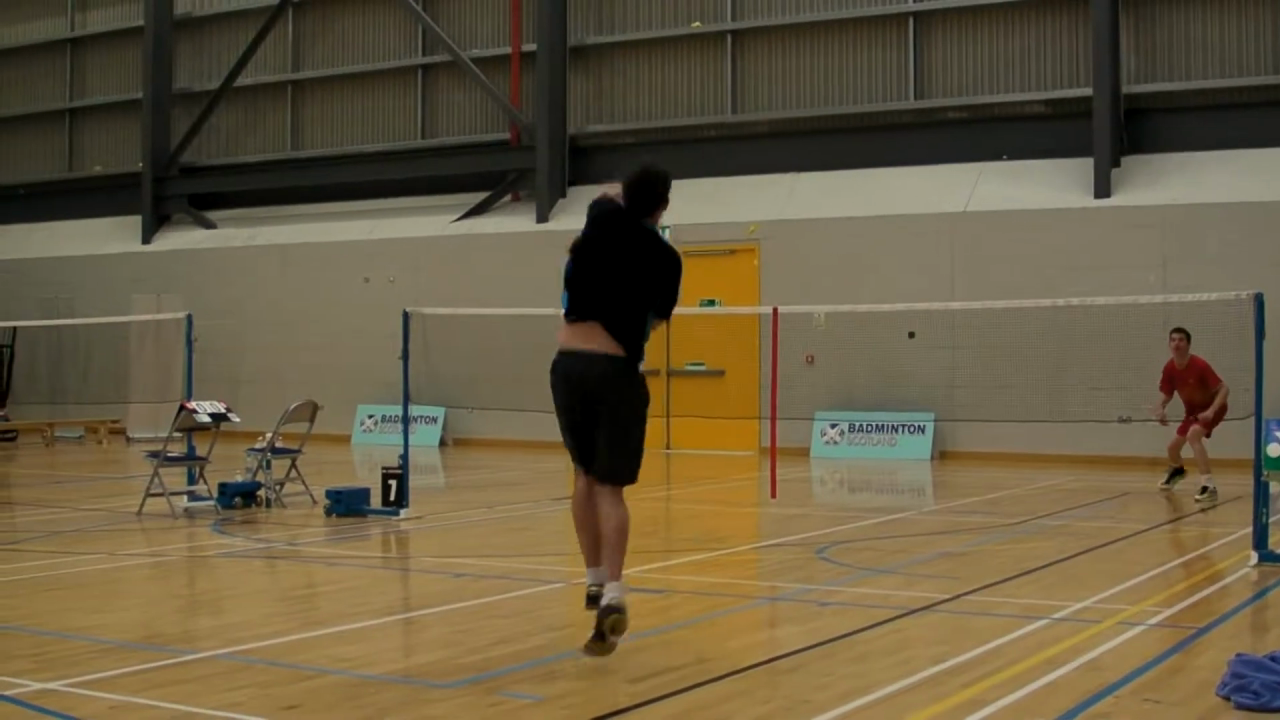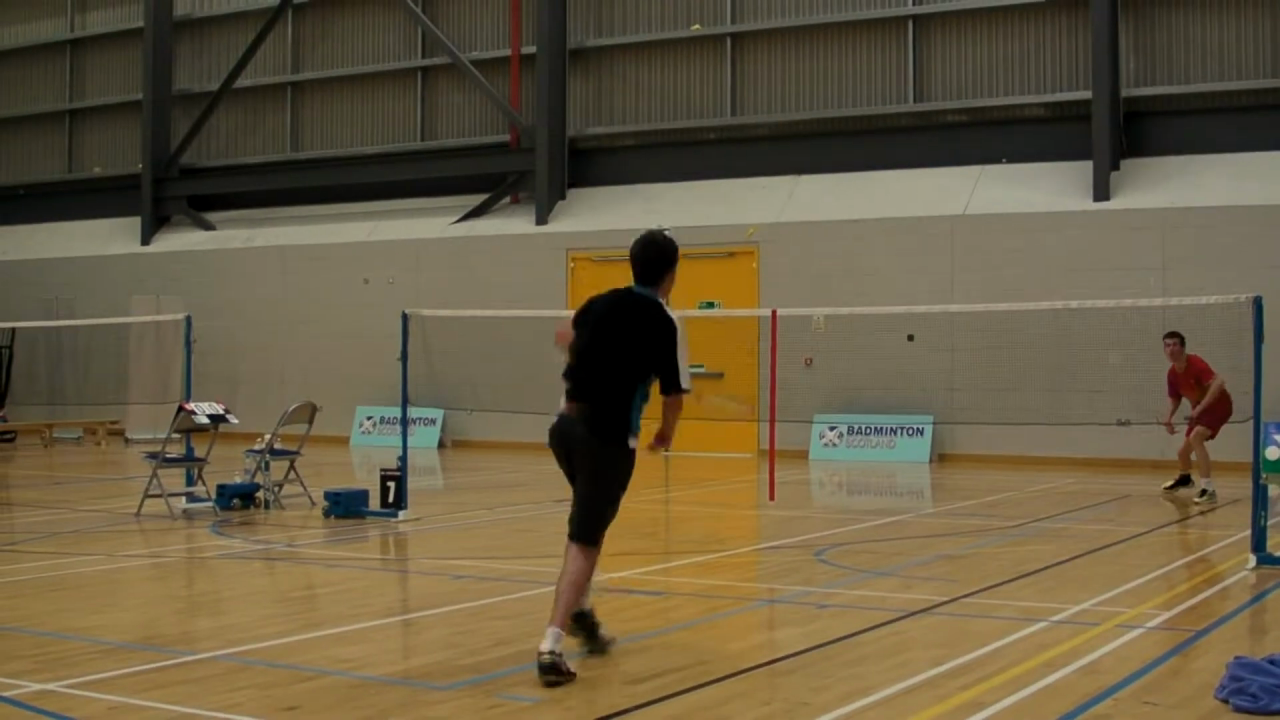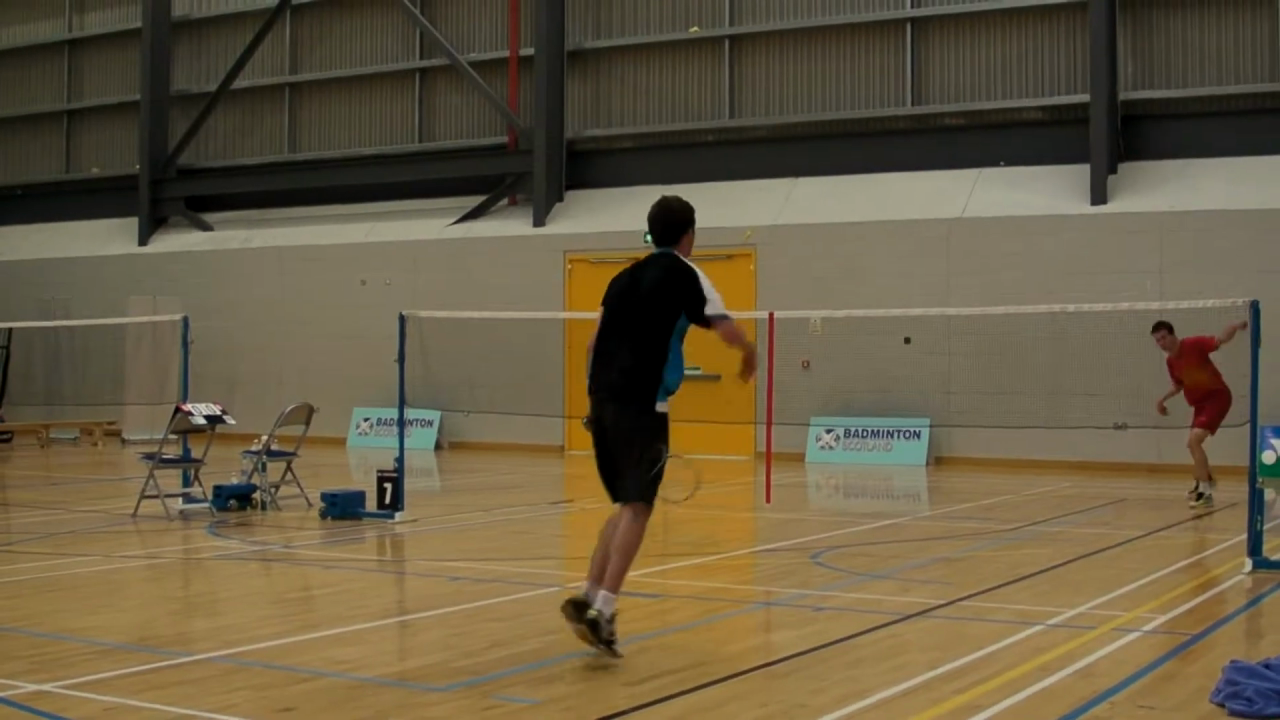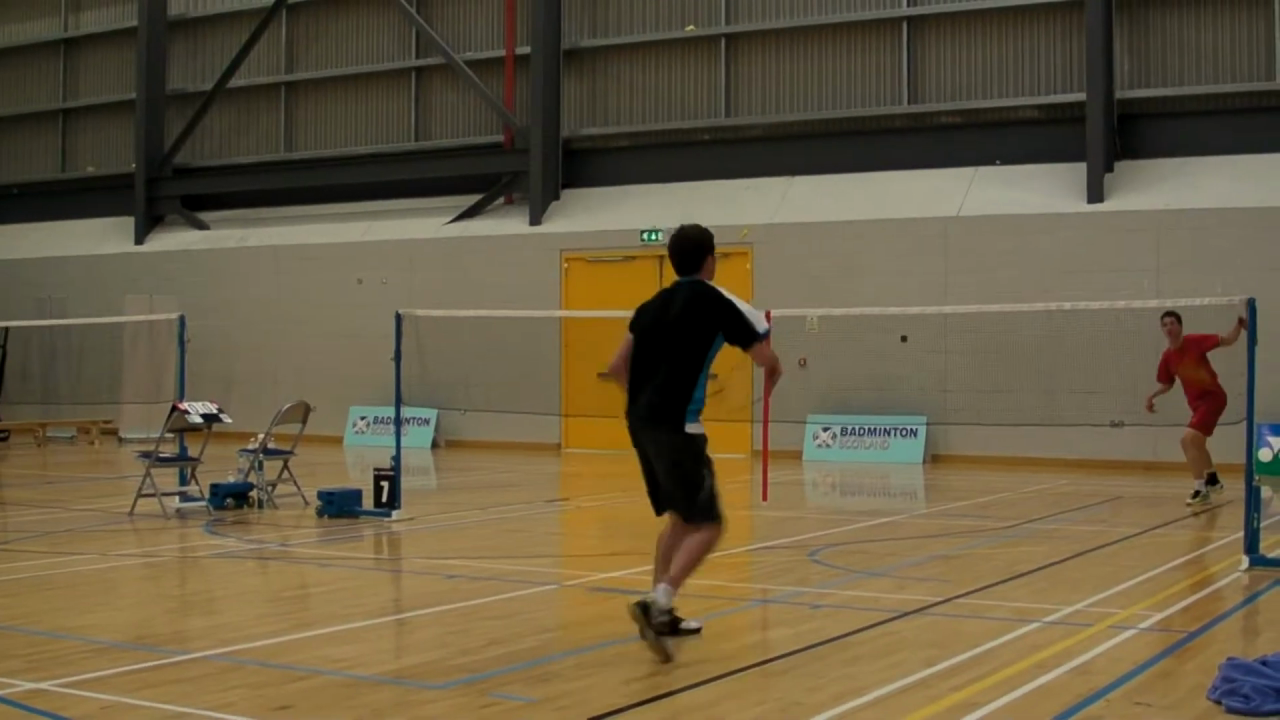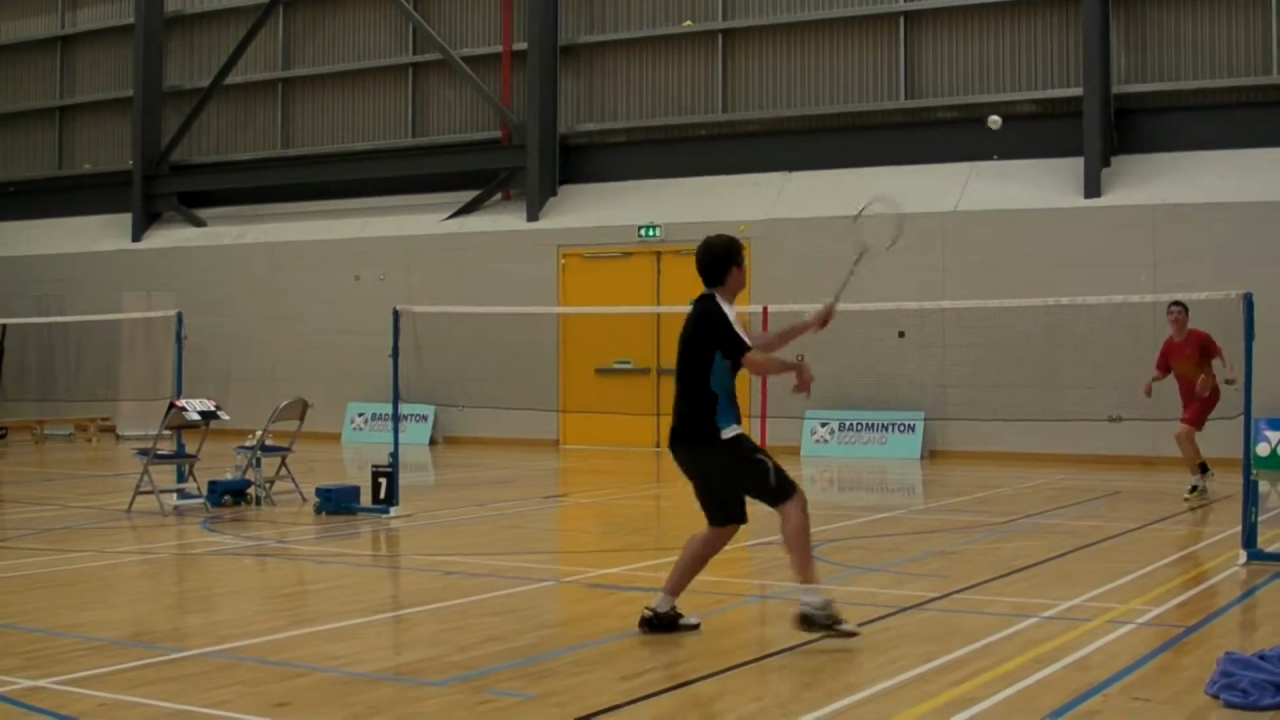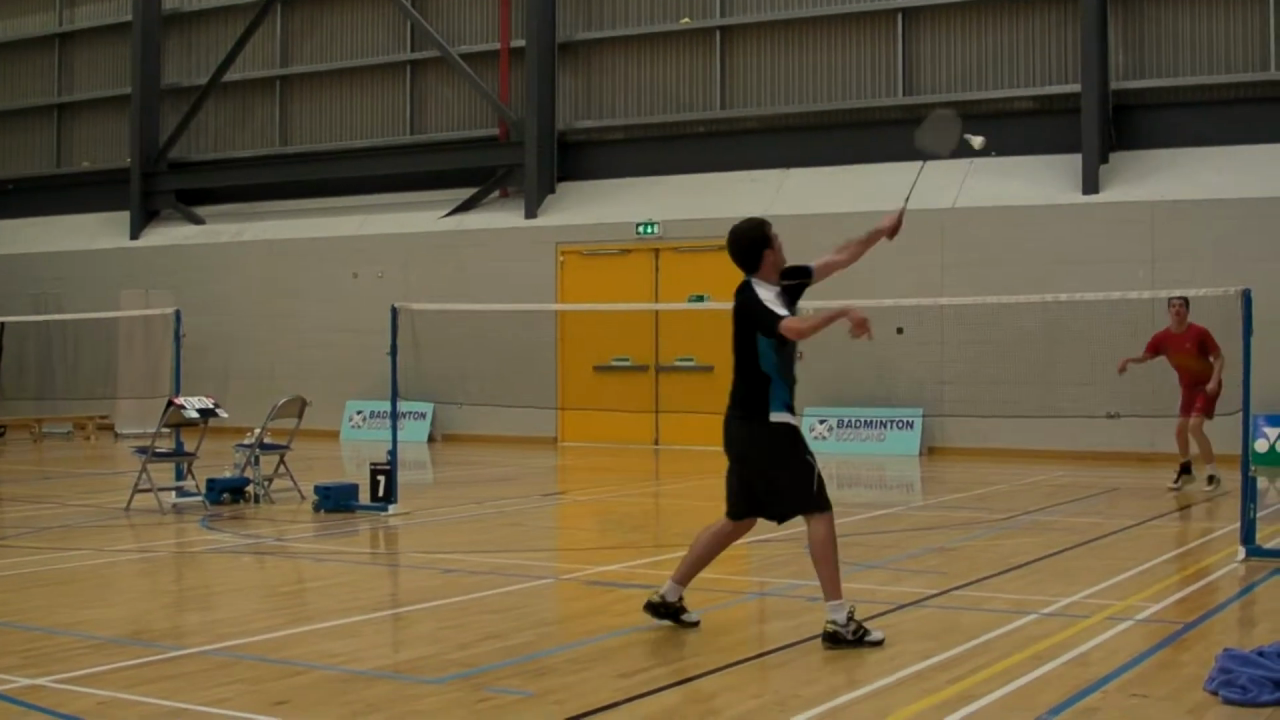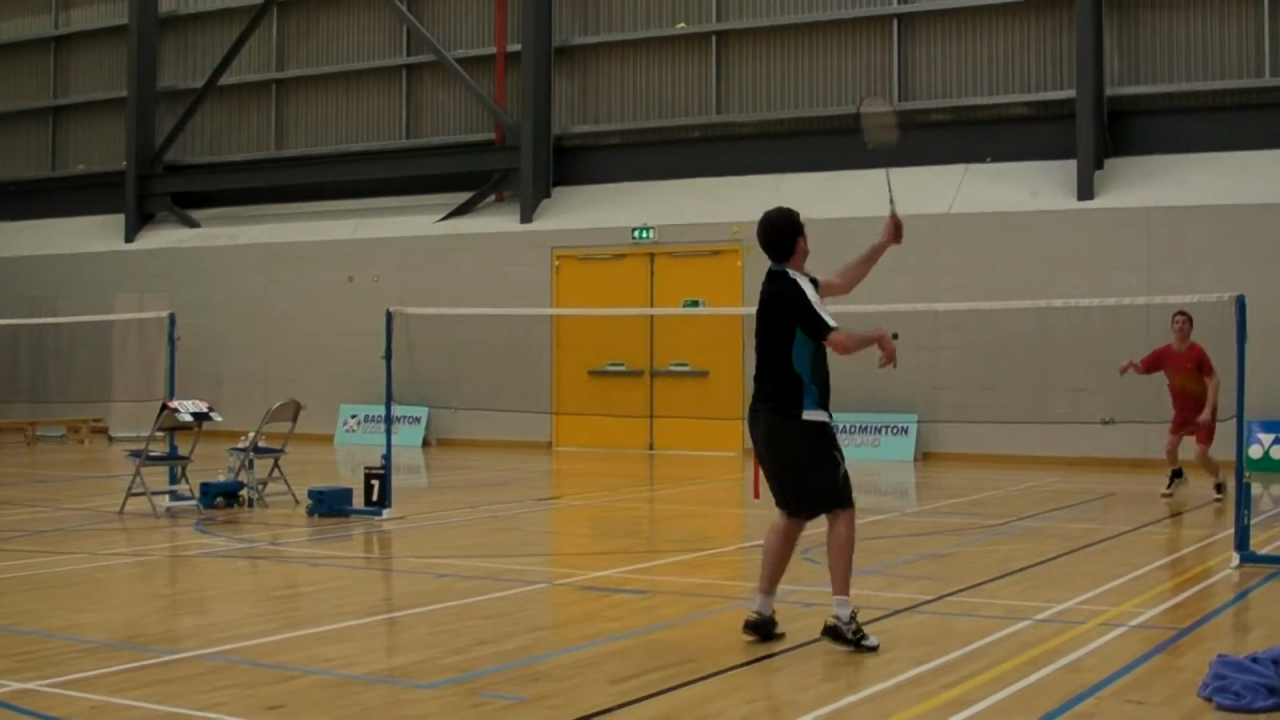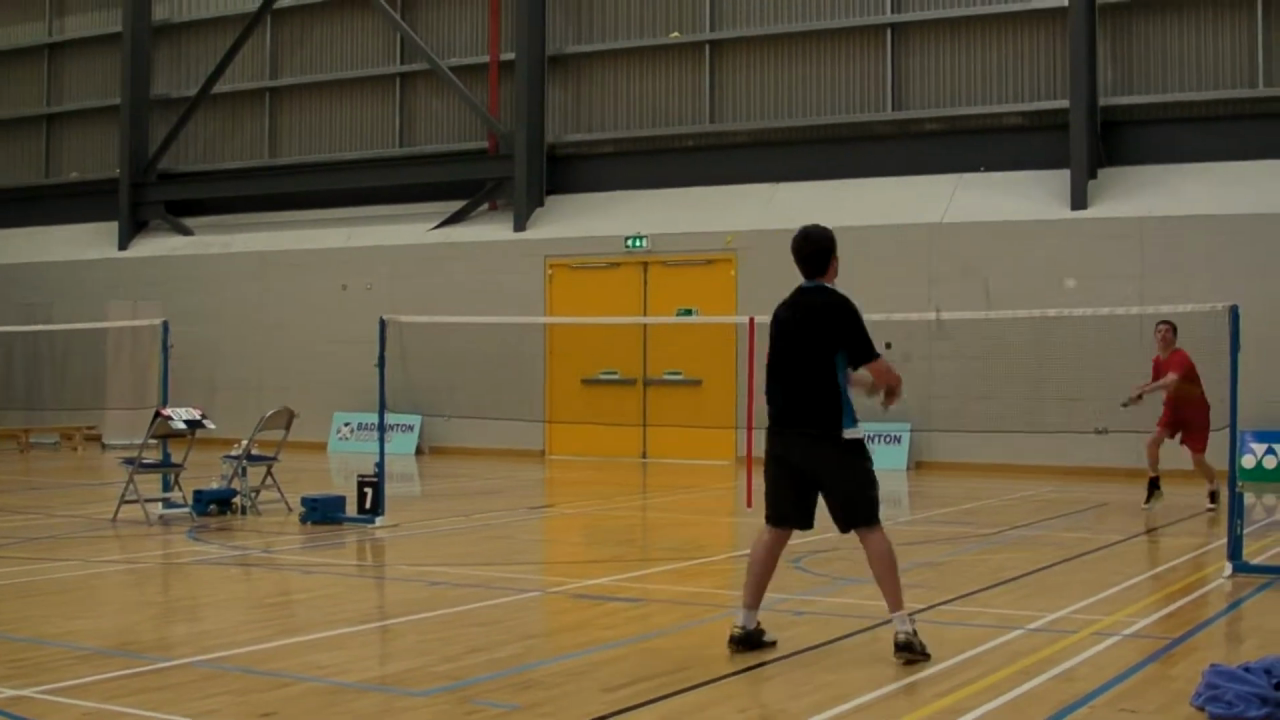
dt=0.2s
person 1, frame 1
left shoulder: (603, 216)
right shoulder: (666, 259)
left wrist: (618, 193)
left hip: (568, 367)
right hip: (617, 376)
left knee: (587, 478)
right knee: (609, 490)
left ankle: (598, 583)
right ankle: (612, 599)
person 1, frame 2
left shoulder: (601, 303)
right shoulder: (664, 324)
left elbow: (564, 344)
right elbow: (675, 397)
right wrist: (665, 432)
left hip: (567, 429)
right hip: (609, 441)
left knee: (585, 534)
right knee: (584, 545)
left ankle: (580, 611)
right ankle: (552, 647)
person 1, frame 3
left shoulder: (625, 277)
right shoulder: (684, 275)
left elbow: (595, 342)
right elbow: (725, 329)
right wrist: (749, 354)
left hip: (605, 401)
right hip: (641, 407)
left knee: (625, 505)
right knee: (635, 508)
left ankle: (586, 597)
right ankle: (601, 607)
person 1, frame 4
left shoulder: (653, 306)
right shoulder: (713, 301)
left elbow: (618, 365)
right elbow: (764, 353)
right wrist: (772, 367)
left hip: (645, 425)
right hip: (675, 429)
left knee: (685, 518)
right knee: (704, 528)
left ankle: (659, 611)
right ankle: (657, 603)
person 1, frame 5
left shoulder: (712, 310)
right shoulder: (714, 312)
left elbow: (753, 347)
right elbow: (755, 362)
left wrist: (808, 325)
right wrist: (796, 367)
left hip: (693, 440)
right hip: (714, 440)
left knee: (722, 524)
right knee: (791, 500)
left ankle: (660, 608)
right ankle: (813, 605)
person 1, frame 6
left shoulder: (779, 285)
right shoulder: (755, 297)
left elbow: (837, 259)
right elbow: (793, 330)
left wrist: (881, 232)
right wrist: (842, 312)
left hip: (748, 426)
right hip: (768, 426)
left knee: (737, 520)
right knee: (817, 513)
left ankle: (667, 596)
right ankle: (838, 620)
person 1, frame 7
left shoulder: (780, 282)
right shoulder: (791, 288)
left elbow: (836, 287)
right elbow: (837, 341)
left wrist: (882, 244)
right wrist: (879, 335)
left hip: (767, 417)
right hip: (797, 418)
left knee: (792, 514)
right knee: (841, 510)
left ankle: (761, 612)
right ankle: (842, 616)
person 1, frame 8
left shoulder: (784, 309)
right shoulder: (837, 306)
right elbow: (879, 373)
left wrist: (858, 380)
right wrist: (891, 384)
left hip: (784, 436)
right hip: (833, 436)
left knee: (775, 529)
right knee: (869, 529)
left ankle: (745, 626)
right ankle: (904, 630)
person 2, frame 1
left shoulder: (1200, 366)
right shoulder: (1169, 369)
left elbow: (1224, 389)
right elbow: (1167, 392)
left wrist: (1211, 411)
right wrist: (1162, 408)
left hip: (1211, 409)
right hip: (1193, 410)
left knee: (1193, 436)
right knee: (1173, 447)
left ankle: (1209, 486)
right ankle: (1176, 470)
person 2, frame 2
left shoulder: (1196, 364)
right shoulder: (1172, 373)
left elbow: (1218, 384)
right elbow: (1175, 398)
left wrist: (1198, 409)
right wrist: (1168, 417)
left hip: (1219, 407)
right hip: (1200, 412)
left knee: (1196, 438)
right knee: (1183, 451)
left ankle: (1208, 489)
right ankle: (1184, 478)
person 2, frame 3
left shoulder: (1193, 344)
right shoulder: (1170, 361)
left elbow: (1223, 339)
left wrist: (1236, 327)
right wrist: (1163, 399)
left hip: (1218, 397)
right hip: (1200, 403)
left knee: (1194, 441)
right knee: (1195, 443)
left ankle: (1205, 493)
right ankle: (1203, 480)
person 2, frame 4
left shoulder: (1196, 341)
right shoulder: (1167, 357)
left elbow: (1228, 340)
right elbow: (1166, 384)
left wrist: (1238, 326)
right wrist: (1151, 396)
left hip: (1213, 397)
right hip: (1197, 402)
left knee: (1187, 439)
right knee: (1197, 443)
left ankle: (1202, 489)
right ankle: (1212, 481)
person 2, frame 5
left shoulder: (1200, 337)
right shoulder: (1167, 346)
left elbow: (1222, 359)
right elbow: (1163, 371)
left wrist: (1228, 375)
right wrist: (1150, 381)
left hip: (1206, 394)
right hip: (1189, 397)
left knee: (1181, 435)
right knee: (1187, 437)
left ankle: (1200, 484)
right ankle: (1204, 470)
person 2, frame 6
left shoulder: (1199, 333)
right shoulder: (1163, 336)
left elbow: (1218, 357)
right elbow: (1147, 355)
left wrist: (1214, 380)
right wrist: (1129, 360)
left hip: (1206, 386)
right hip: (1188, 387)
left knee: (1194, 427)
right knee: (1180, 429)
left ankle: (1213, 474)
right ankle: (1185, 470)
person 2, frame 7
left shoulder: (1198, 352)
right shoulder: (1163, 352)
left elbow: (1214, 381)
right elbow: (1141, 369)
left wrist: (1208, 410)
right wrist: (1131, 364)
left hip: (1201, 408)
right hip: (1181, 407)
left knee: (1200, 455)
right knee: (1170, 447)
left ankle: (1219, 482)
right ankle: (1177, 476)
person 2, frame 8
left shoulder: (1180, 357)
right shoulder: (1157, 360)
left elbow: (1171, 380)
left wrist: (1143, 390)
right wrist: (1142, 387)
left hip: (1196, 410)
right hip: (1173, 408)
left knee: (1198, 461)
right knee: (1152, 441)
left ankle: (1213, 490)
right ankle: (1154, 486)
